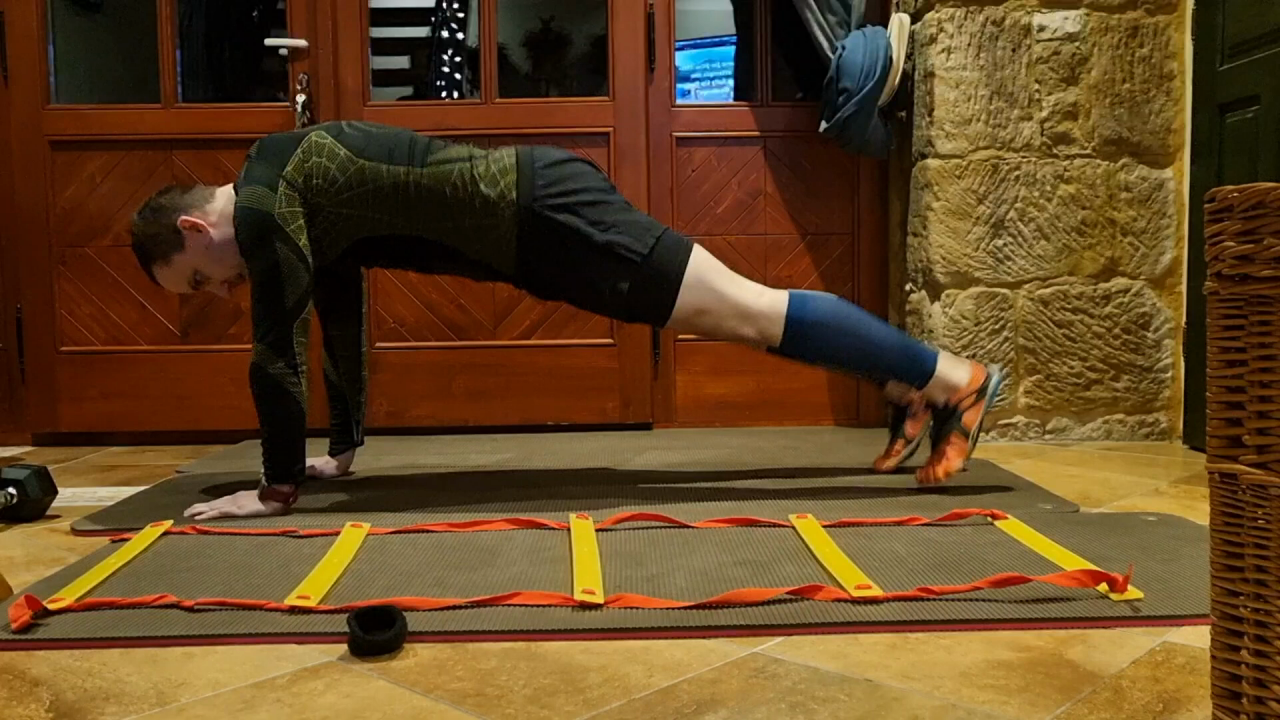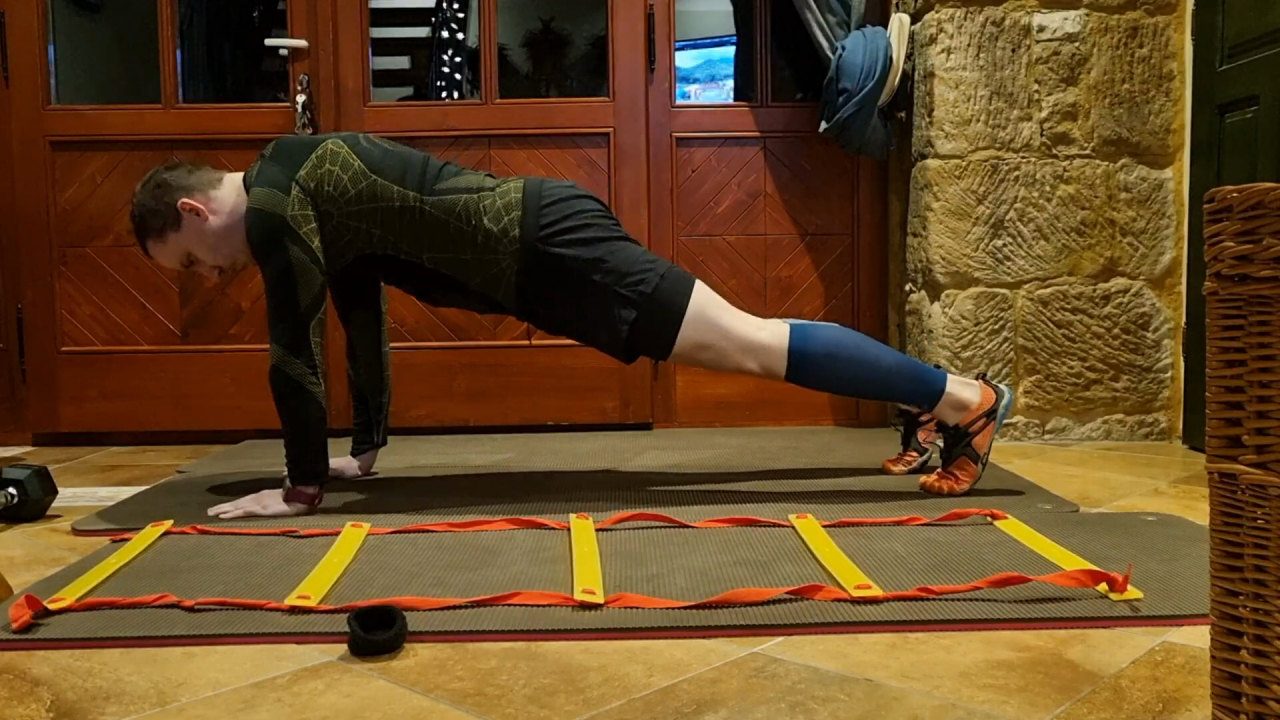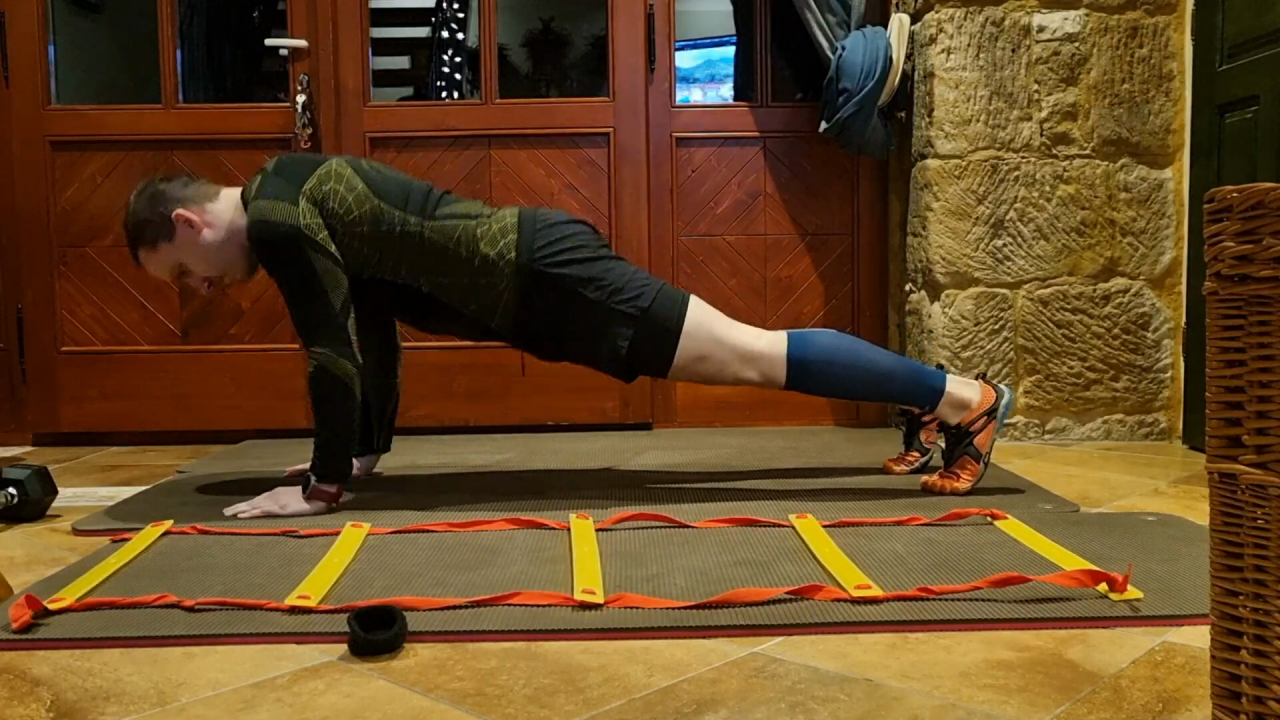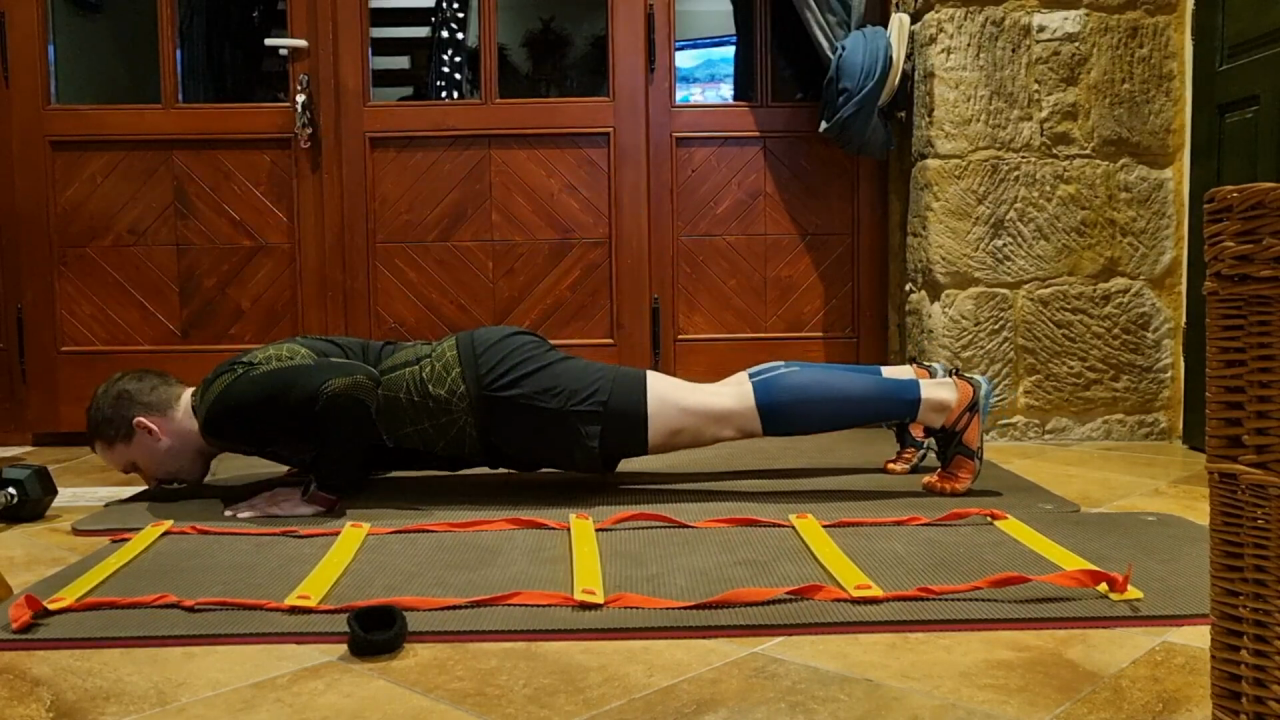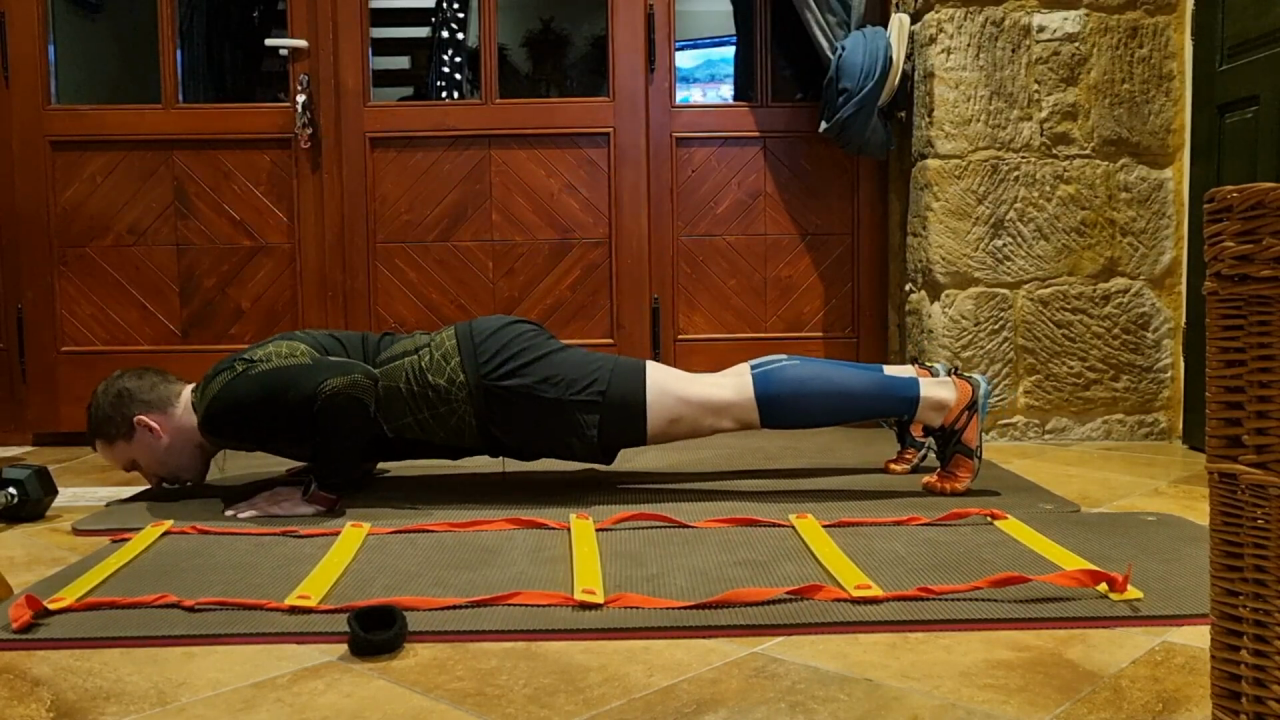
dt=1s
person 1, frame 1
left shoulder: (263, 206)
right shoulder: (304, 189)
left elbow: (276, 347)
right elbow: (339, 319)
left wrist: (280, 483)
right wrist: (338, 448)
left hip: (538, 211)
right hip: (533, 207)
left knee: (746, 315)
right knee: (740, 314)
left ankle: (949, 384)
right ankle: (907, 394)
person 1, frame 2
left shoulder: (274, 207)
right shoulder: (310, 185)
left elbow: (296, 353)
right elbow: (360, 317)
left wrist: (301, 485)
right wrist: (365, 448)
left hip: (545, 246)
right hip: (542, 235)
left knee: (751, 346)
right knee: (745, 341)
left ankle: (963, 398)
right ankle: (926, 402)
person 1, frame 3
left shoulder: (275, 220)
right shoulder: (295, 196)
left elbow: (336, 353)
right elbow: (375, 318)
left wrist: (322, 483)
right wrist: (365, 447)
left hip: (536, 274)
right hip: (528, 262)
left knee: (749, 357)
right knee: (747, 355)
left ankle: (965, 398)
right ankle: (930, 399)
person 1, frame 4
left shoulder: (228, 402)
right shoulder: (248, 382)
left elbow: (348, 387)
left wrist: (320, 488)
right wrist: (328, 462)
left hip: (493, 393)
right hip: (483, 375)
left knee: (722, 413)
right knee: (720, 403)
left ankle: (944, 396)
right ankle: (909, 384)
person 1, frame 5
left shoulder: (230, 397)
right shoulder: (247, 376)
left elbow: (349, 388)
left wrist: (322, 489)
right wrist: (321, 461)
left hip: (494, 378)
right hip: (484, 368)
left knee: (717, 404)
right knee: (716, 399)
left ankle: (941, 395)
right ankle: (911, 386)
